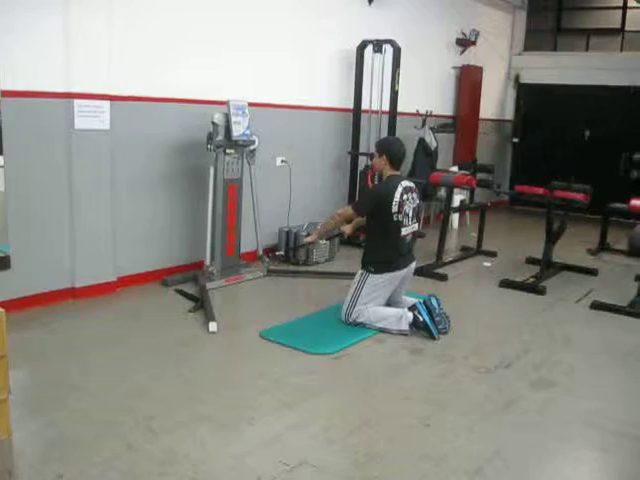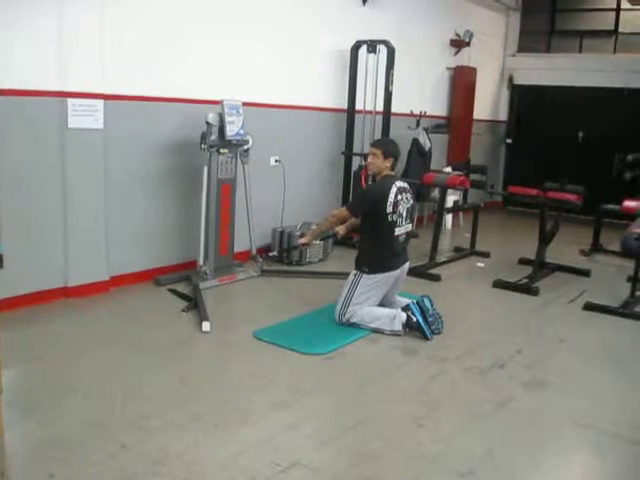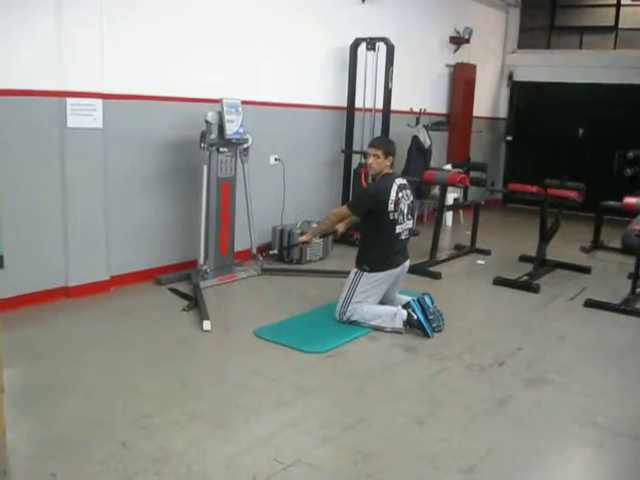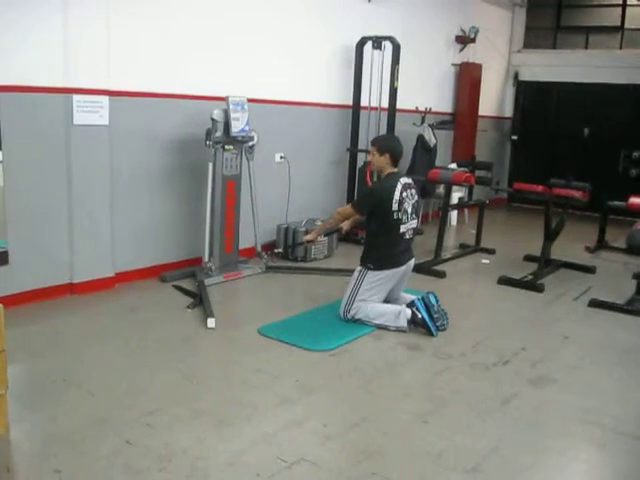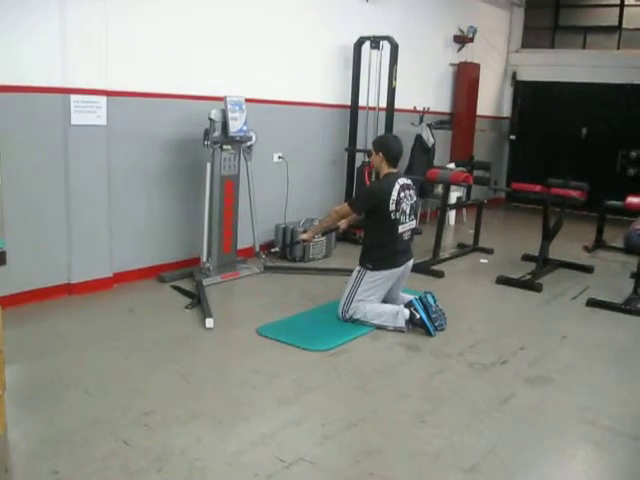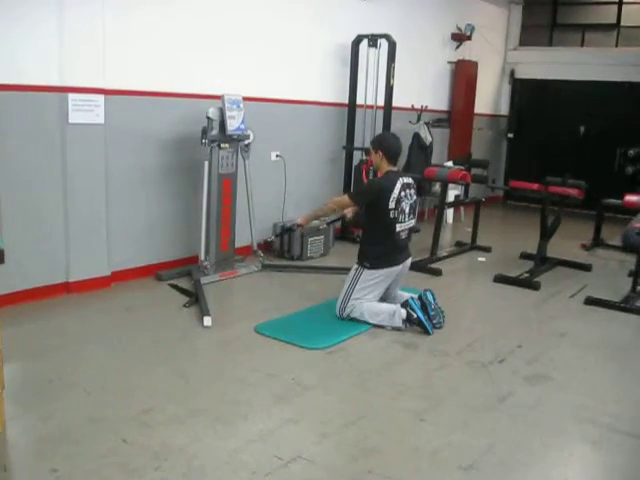
dt=0.5s
person 1, frame 1
left shoulder: (380, 191)
right shoulder: (411, 187)
left elbow: (342, 215)
left wrist: (316, 235)
right wrist: (353, 226)
left hip: (382, 268)
right hip: (406, 263)
left knee: (351, 314)
right knee: (392, 301)
left ankle: (411, 319)
right ankle: (423, 308)
person 1, frame 2
left shoulder: (374, 191)
right shoulder: (404, 187)
left elbow: (337, 216)
left wrist: (310, 236)
right wrist: (347, 227)
left hip: (376, 268)
right hip: (400, 263)
left knee: (345, 314)
right knee: (384, 301)
left ankle: (405, 319)
right ankle: (415, 308)
person 1, frame 3
left shoulder: (375, 190)
right shoulder: (403, 184)
left elbow: (338, 215)
left wrist: (310, 234)
right wrist: (346, 224)
left hip: (377, 266)
right hip: (400, 261)
left knee: (345, 312)
right knee: (386, 299)
left ankle: (405, 318)
right ankle: (416, 306)
person 1, frame 4
left shoulder: (380, 189)
right shoulder: (408, 183)
left elbow: (342, 214)
left wrist: (315, 233)
right wrist: (351, 222)
left hip: (381, 265)
right hip: (405, 259)
left knee: (350, 310)
right knee: (390, 298)
left ankle: (410, 316)
right ankle: (420, 305)
person 1, frame 5
left shoulder: (377, 189)
right shoulder: (408, 184)
left elbow: (339, 212)
left wrist: (311, 233)
right wrist: (349, 220)
left hip: (380, 265)
right hip: (404, 260)
left knee: (349, 310)
right knee: (388, 298)
left ankle: (408, 316)
right ankle: (421, 305)
person 1, frame 6
left shoulder: (378, 185)
right shoulder: (408, 182)
left elbow: (338, 204)
left wrist: (308, 218)
right wrist: (356, 208)
left hip: (378, 263)
right hip: (403, 259)
left knee: (346, 308)
right knee: (386, 296)
left ankle: (404, 315)
right ankle: (420, 302)
